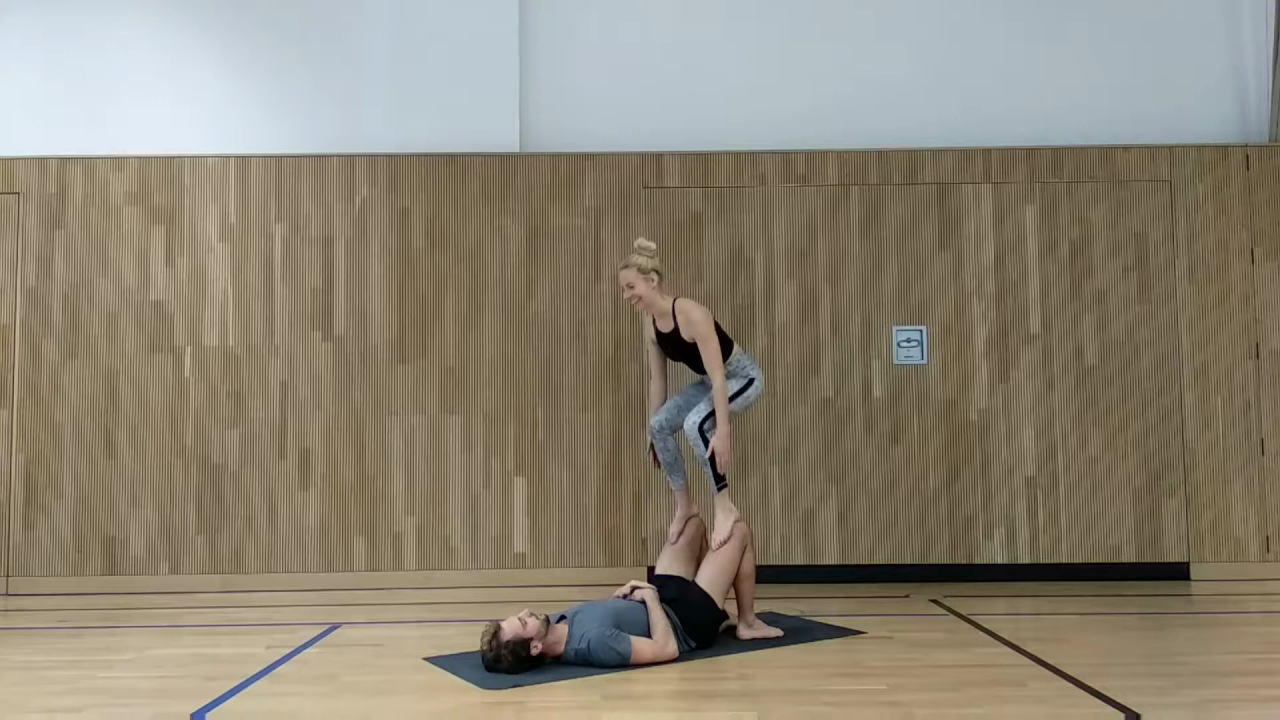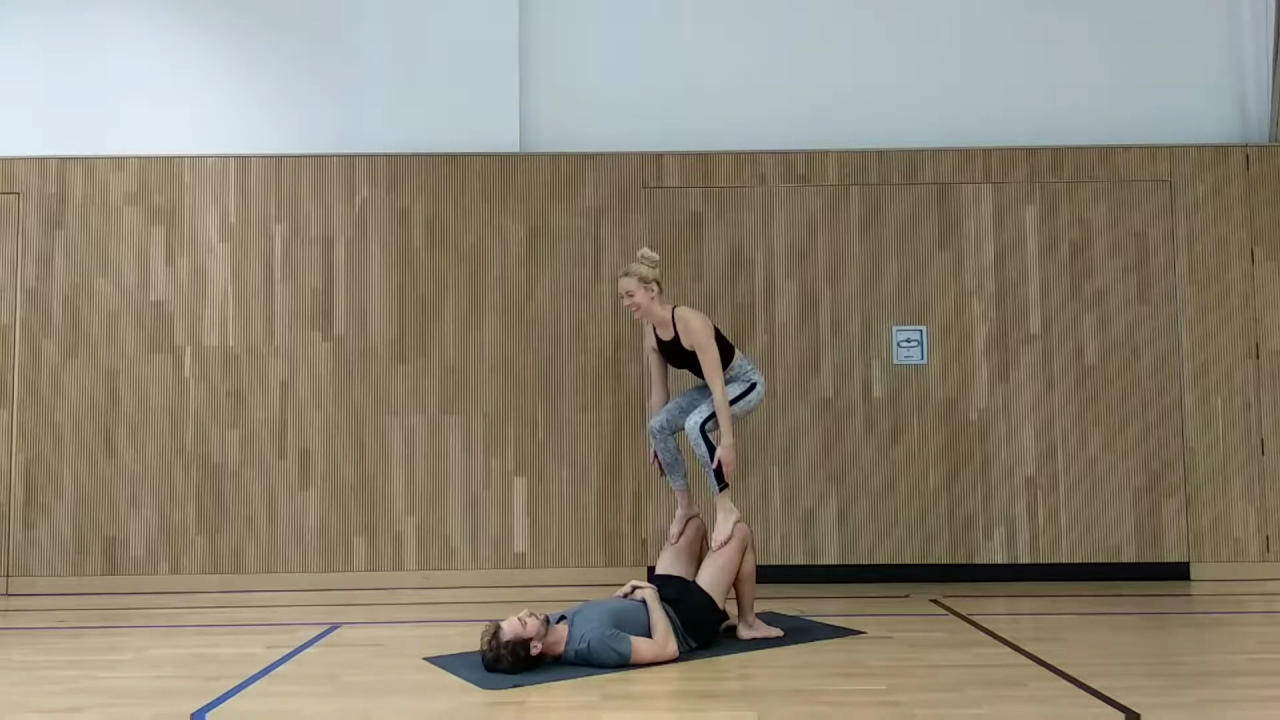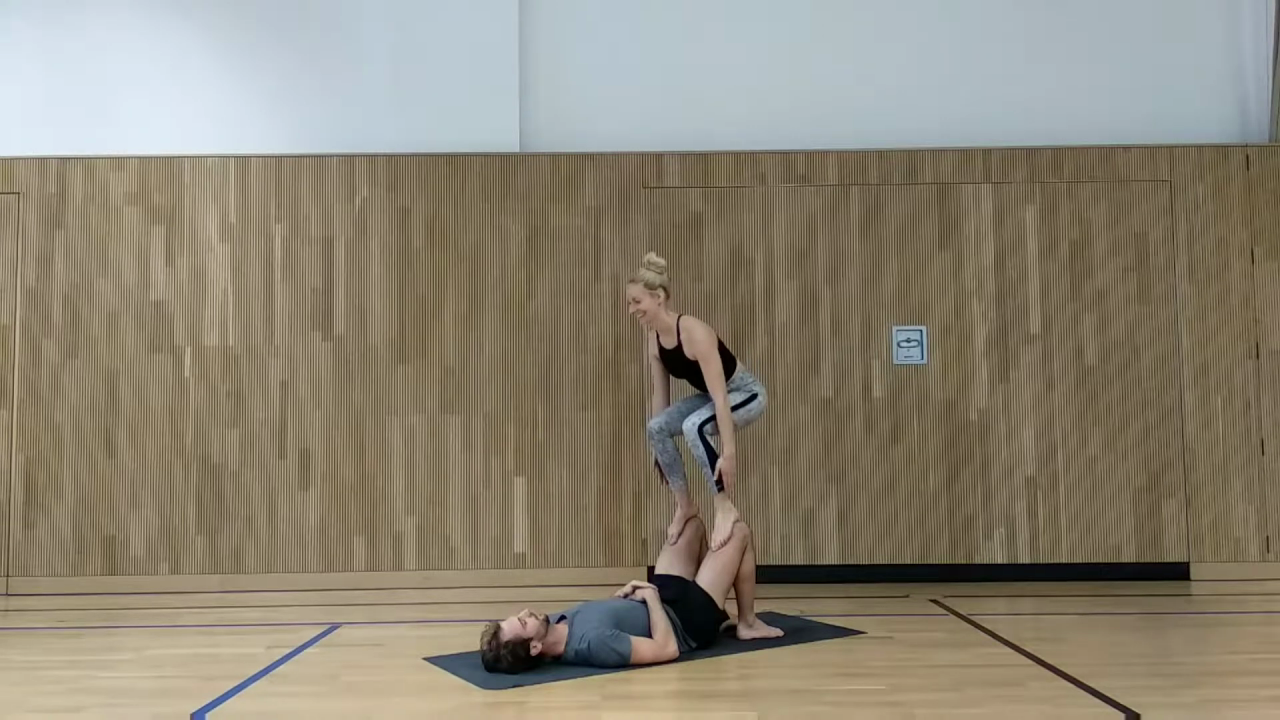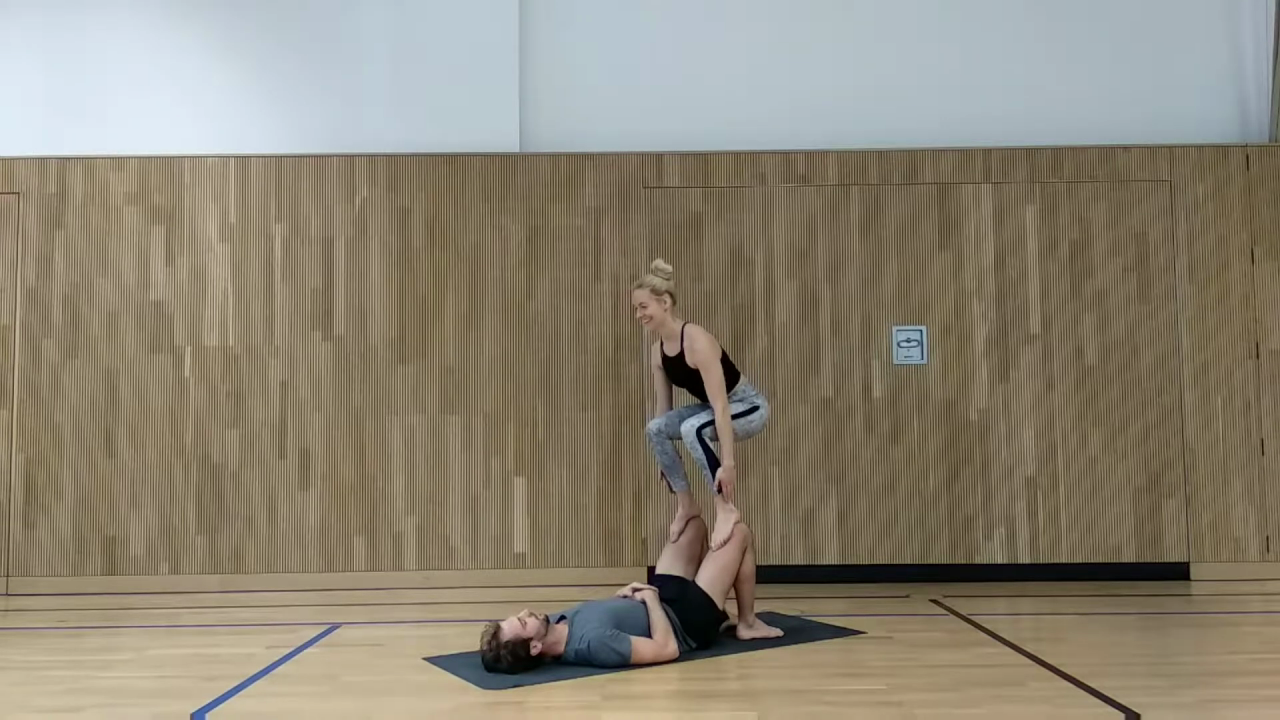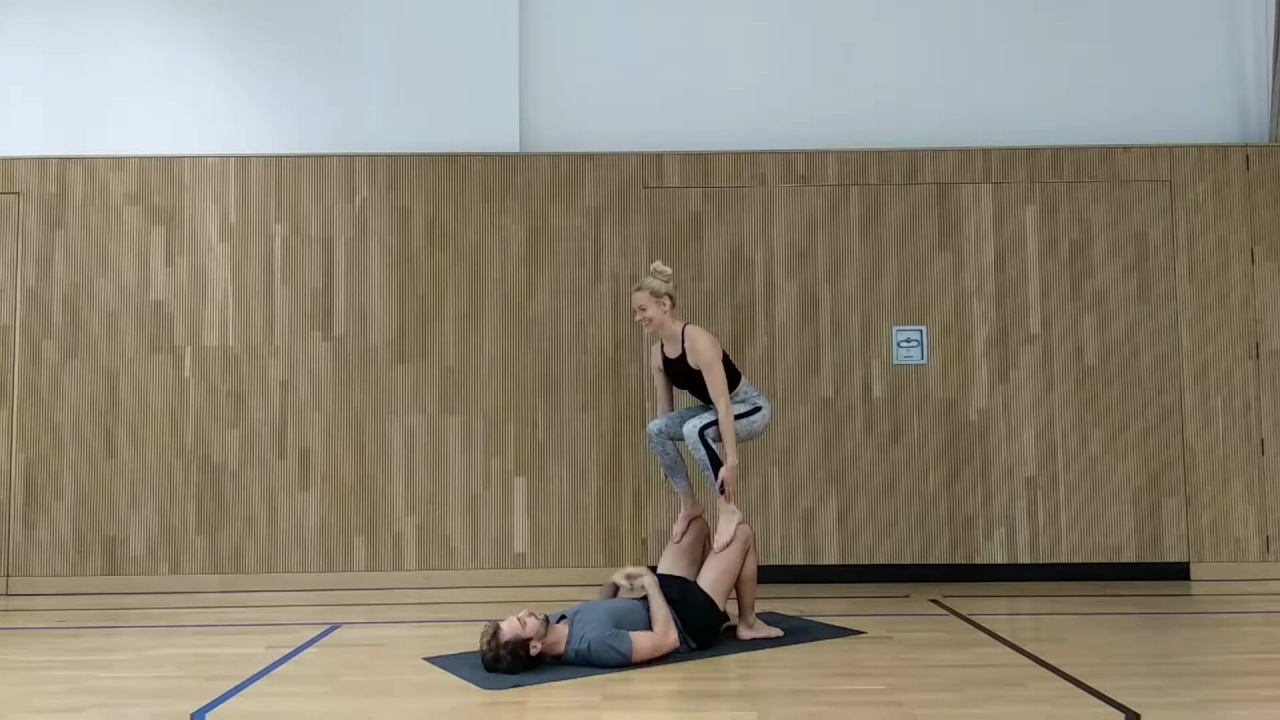
dt=0.5s
person 1, frame 1
left shoulder: (555, 625)
right shoulder: (591, 642)
right elbow: (667, 649)
left wrist: (618, 595)
right wrist: (650, 598)
left hip: (665, 603)
right hip: (688, 624)
left knee: (694, 524)
right knee: (739, 531)
left ankle: (718, 613)
right ankle: (747, 623)
person 1, frame 2
left shoulder: (555, 624)
right shoulder: (591, 642)
right elbow: (667, 648)
left wrist: (620, 595)
right wrist: (651, 598)
left hip: (665, 603)
right hip: (688, 623)
left knee: (695, 523)
right knee: (740, 532)
left ankle: (718, 613)
right ankle: (747, 624)
person 1, frame 3
left shoulder: (553, 626)
right shoulder: (592, 643)
right elbow: (668, 649)
left wrist: (620, 595)
right wrist: (652, 598)
left hip: (664, 605)
right hip: (688, 623)
left knee: (694, 524)
right knee: (739, 532)
left ankle: (716, 611)
right ankle: (748, 624)
person 1, frame 4
left shoulder: (555, 625)
right shoulder: (591, 643)
right elbow: (668, 649)
left wrist: (620, 596)
right wrist: (650, 600)
left hip: (665, 605)
right hip: (688, 623)
left knee: (695, 524)
right knee: (739, 532)
left ankle: (718, 613)
right ankle: (748, 625)
person 1, frame 5
left shoulder: (557, 623)
right shoulder: (592, 644)
right elbow: (669, 640)
left wrist: (612, 584)
right wrist: (651, 587)
left hip: (663, 602)
right hip: (690, 623)
left knee: (698, 525)
right knee: (742, 533)
left ankle: (719, 611)
right ankle: (748, 624)
person 2, frame 1
left shoulder: (691, 314)
right shoulder: (651, 326)
left elbow: (718, 376)
right elbow: (657, 380)
left wrist: (722, 433)
right wrist: (653, 435)
left hip: (741, 376)
right hip: (708, 382)
left knee: (694, 424)
right knee: (659, 426)
left ankle: (724, 508)
right ankle: (683, 505)
person 2, frame 2
left shoulder: (690, 322)
right shoulder: (651, 335)
left elbow: (718, 385)
right elbow: (658, 388)
left wrist: (727, 441)
right wrist: (657, 443)
left hip: (744, 381)
right hip: (710, 387)
left knee: (695, 424)
right knee: (658, 426)
left ankle: (725, 509)
right ankle: (684, 506)
person 2, frame 3
left shoulder: (694, 332)
right shoulder: (654, 342)
left elbow: (720, 397)
right elbow: (659, 396)
left wrist: (729, 452)
right wrist: (660, 452)
left hip: (746, 393)
right hip: (713, 396)
left knee: (693, 426)
right knee: (656, 427)
left ankle: (724, 508)
right ankle: (684, 506)
person 2, frame 4
left shoulder: (697, 341)
right shoulder: (658, 351)
left elbow: (721, 406)
right elbow: (662, 407)
left wrist: (728, 463)
right wrist: (666, 464)
left hip: (748, 407)
right hip: (713, 409)
left knee: (691, 428)
right knee: (655, 429)
left ankle: (726, 509)
right ankle: (686, 505)
person 2, frame 5
left shoulder: (698, 342)
right shoulder: (657, 353)
left elbow: (724, 405)
right elbow: (665, 409)
left wrist: (731, 461)
right wrist: (669, 464)
left hip: (751, 408)
right hip: (714, 410)
left knee: (695, 429)
right knee: (656, 429)
left ankle: (727, 509)
right ankle: (689, 505)
